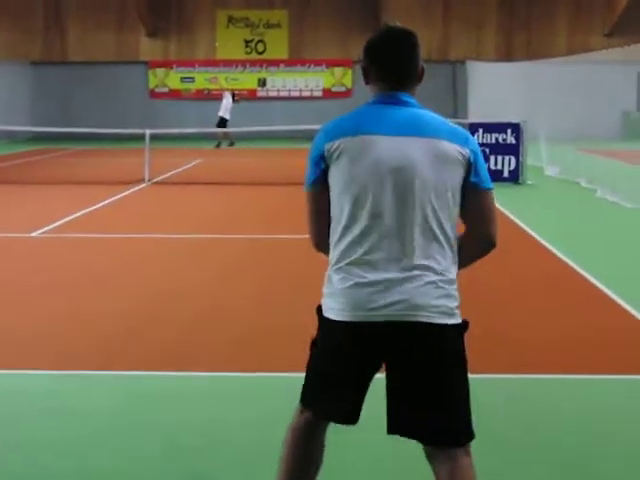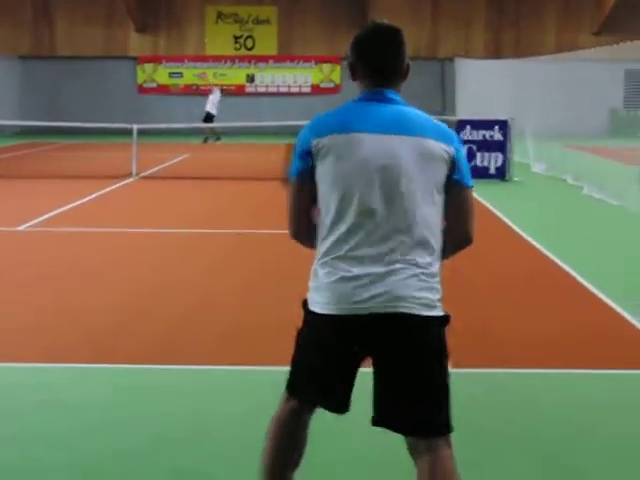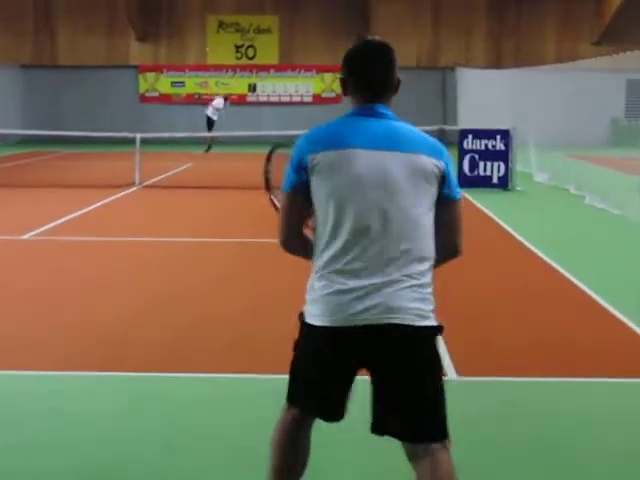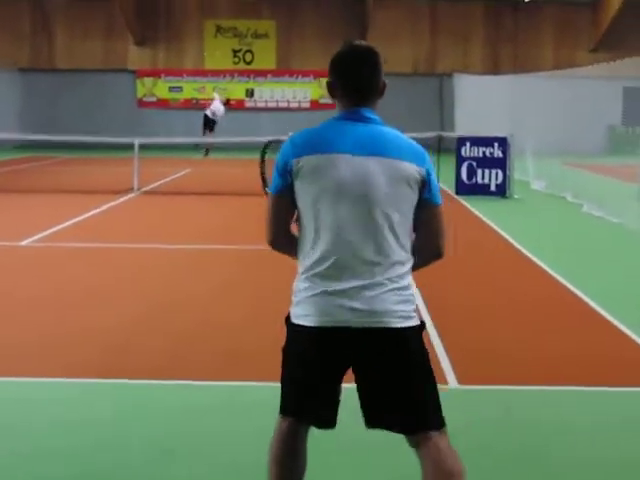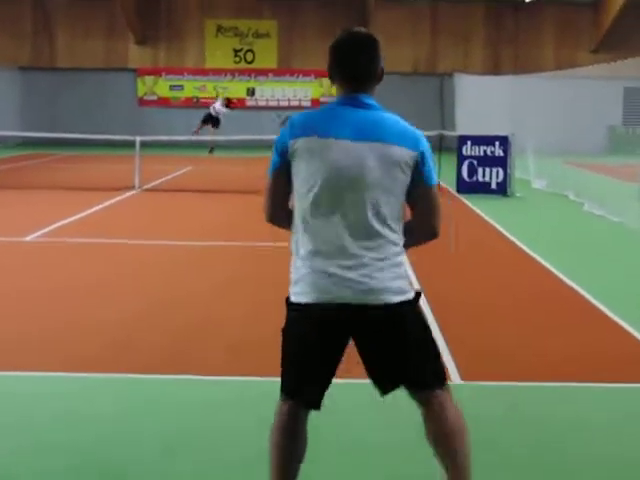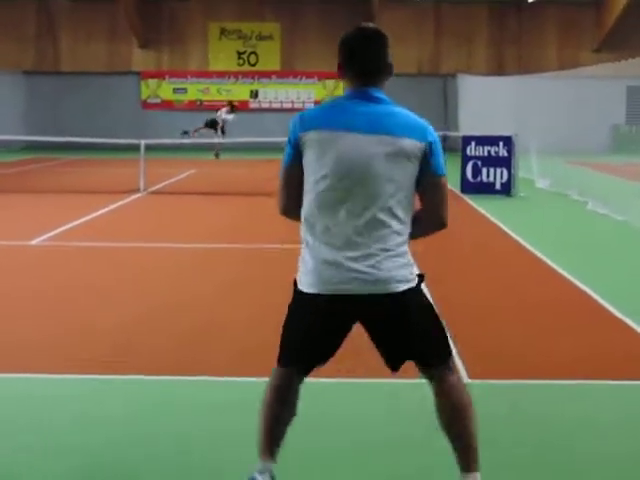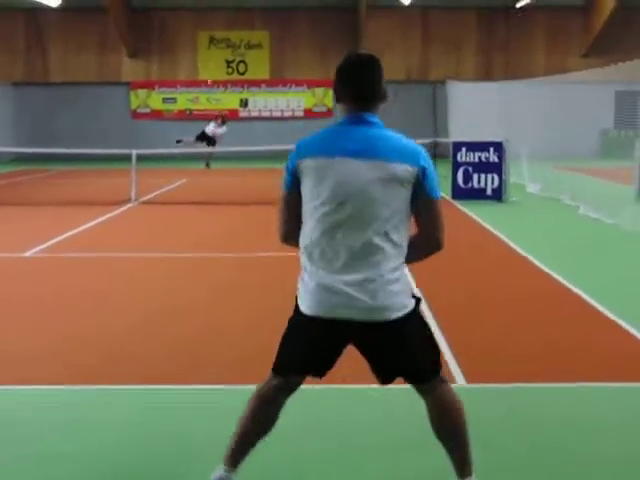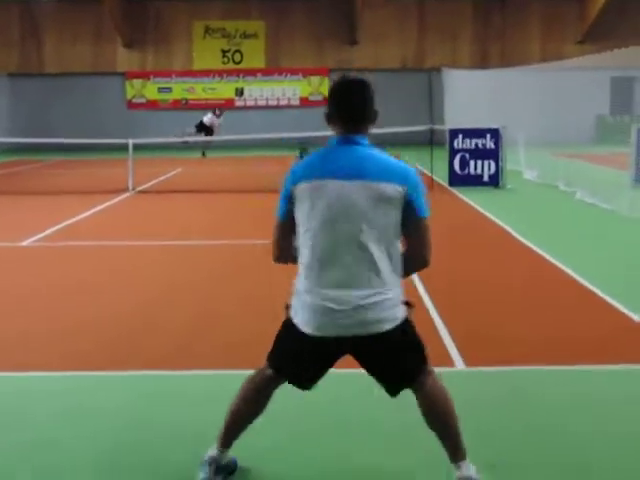
dt=0.1s
person 1, frame 1
left shoulder: (332, 137)
right shoulder: (459, 141)
left elbow: (320, 235)
right elbow: (484, 238)
left hip: (348, 308)
right hip: (430, 313)
left knee: (312, 416)
person 1, frame 2
left shoulder: (318, 132)
right shoulder: (443, 138)
left elbow: (298, 228)
right elbow: (461, 234)
left hip: (334, 301)
right hip: (414, 306)
left knee: (296, 405)
right knee: (431, 443)
person 1, frame 3
left shoulder: (311, 147)
right shoulder: (431, 152)
left elbow: (288, 239)
right elbow: (449, 246)
left hip: (330, 314)
right hip: (407, 316)
left knee: (297, 413)
person 1, frame 4
left shoulder: (298, 148)
right shoulder: (414, 156)
left elbow: (277, 238)
right elbow: (433, 249)
left hip: (316, 314)
right hip: (391, 315)
left knee: (293, 422)
right knee: (430, 439)
person 1, frame 5
left shoulder: (296, 131)
right shoulder: (409, 139)
left elbow: (274, 214)
right elbow: (429, 227)
left hip: (313, 293)
right hip: (386, 293)
left knee: (294, 402)
right knee: (433, 394)
person 1, frame 6
left shoulder: (307, 124)
right shoulder: (420, 131)
left elbow: (287, 206)
right elbow: (436, 218)
left hip: (321, 281)
right hip: (392, 282)
left knee: (286, 374)
right knee: (444, 374)
person 1, frame 7
left shoulder: (305, 152)
right shoulder: (413, 156)
left elbow: (288, 233)
right elbow: (432, 240)
left hip: (320, 301)
right hip: (388, 303)
left knee: (277, 386)
right knee: (436, 386)
person 1, frame 8
left shoulder: (300, 174)
right shoulder: (402, 176)
left elbow: (281, 253)
right elbow: (420, 257)
left hip: (313, 316)
right hip: (379, 316)
left knee: (267, 377)
right knee: (424, 381)
